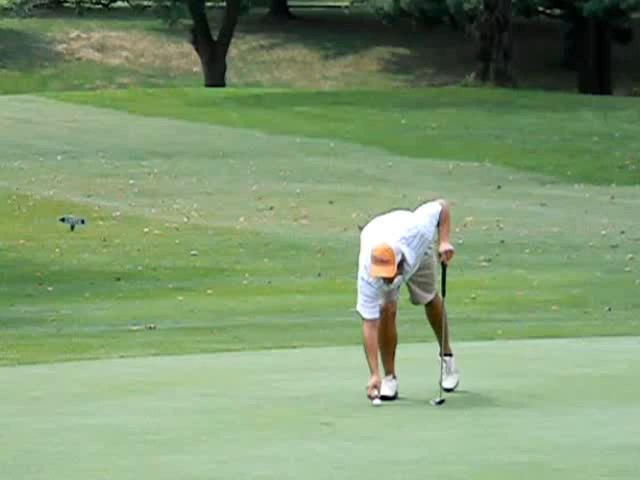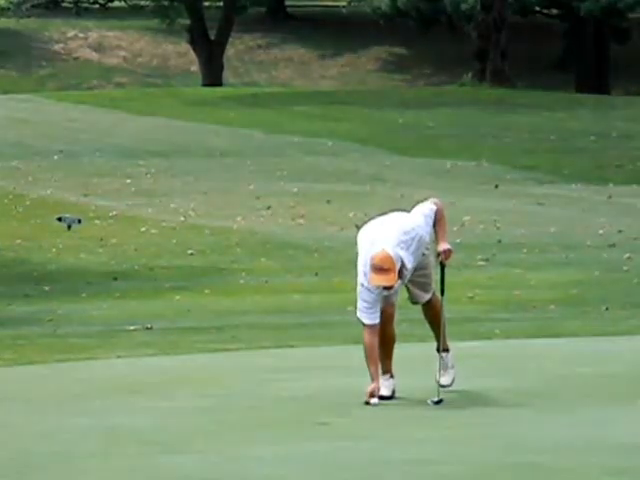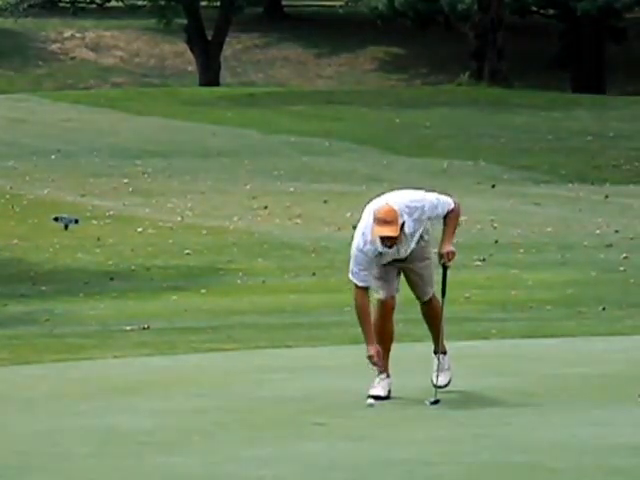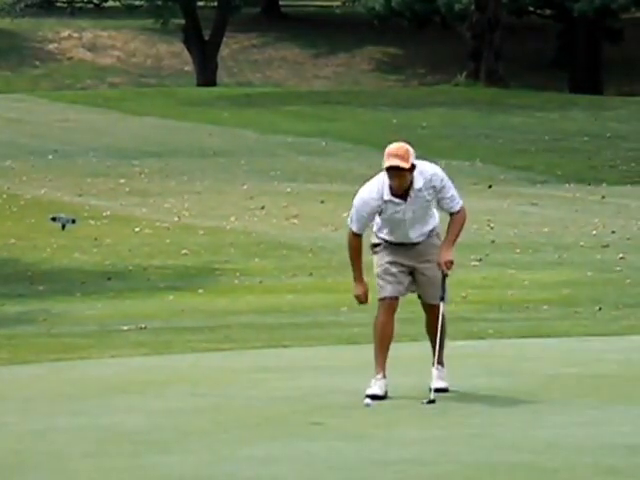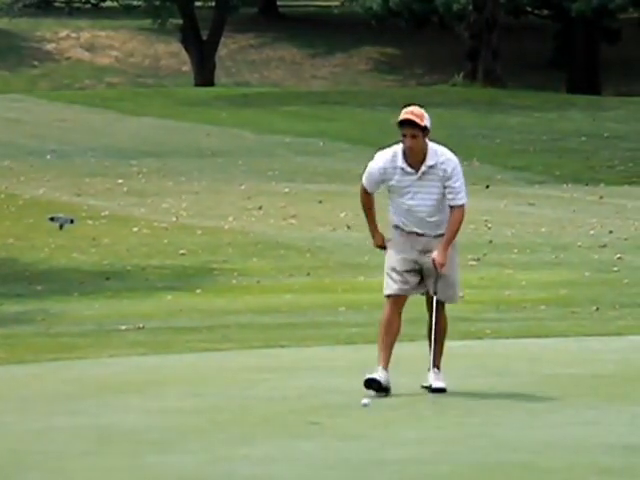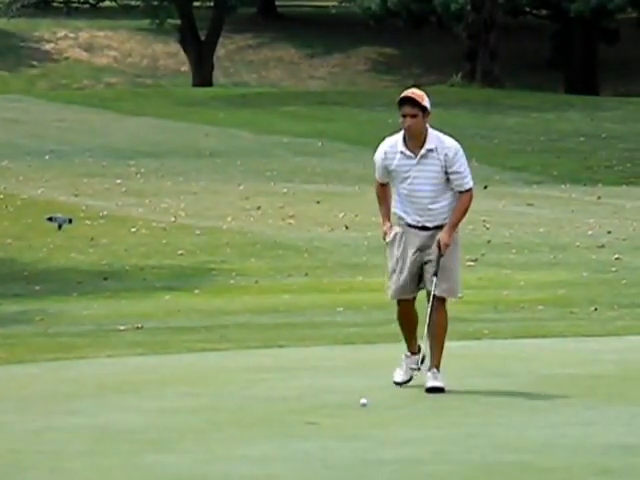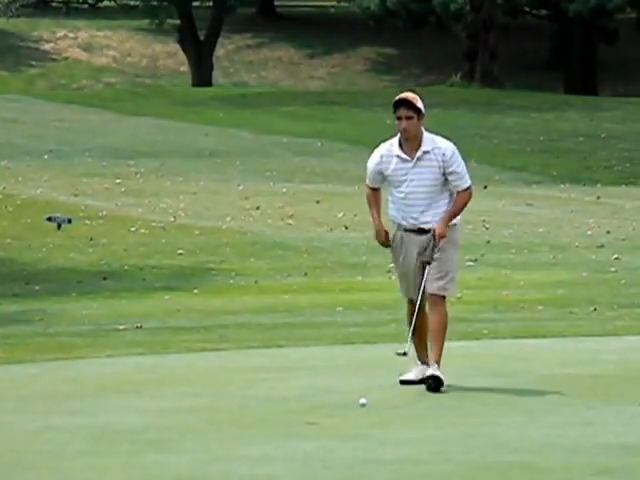
dt=0.3s
person 1, frame 1
left shoulder: (416, 232)
right shoulder: (368, 274)
left elbow: (442, 205)
right elbow: (370, 325)
left wrist: (444, 241)
right wrist: (374, 374)
left hip: (418, 247)
left knee: (431, 300)
right knee: (387, 310)
left ankle: (447, 356)
right ankle: (389, 377)
person 1, frame 2
left shoulder: (412, 233)
right shoulder: (368, 279)
left elbow: (435, 204)
right elbow: (370, 332)
left wrist: (442, 241)
right wrist: (374, 380)
left hip: (414, 247)
left knee: (428, 299)
right knee: (386, 312)
left ankle: (444, 351)
right ankle: (386, 377)
person 1, frame 3
left shoulder: (419, 204)
right shoulder: (364, 244)
left elbow: (454, 206)
right elbow: (361, 291)
left wrist: (446, 243)
right wrist: (370, 342)
left hip: (416, 241)
right hip: (380, 257)
left knee: (427, 298)
right knee: (385, 304)
left ankle: (440, 353)
right ankle: (383, 376)
person 1, frame 4
left shoulder: (433, 176)
right shoulder: (369, 195)
left elbow: (458, 212)
right elbow: (355, 235)
left wrist: (449, 249)
right wrist: (358, 281)
left hip: (427, 242)
right hip: (390, 246)
left knee: (433, 305)
right knee: (387, 304)
left ankle: (438, 366)
right ankle: (379, 376)
person 1, frame 5
left shoulder: (447, 162)
right shoulder: (384, 162)
left elbow: (458, 208)
right elbow: (366, 190)
left wrist: (443, 249)
right wrist: (374, 231)
left hip: (439, 240)
right hip: (403, 238)
left knee: (437, 305)
right knee: (394, 300)
left ankle: (435, 370)
right ankle: (382, 370)
person 1, frame 6
left shoulder: (449, 148)
right shoulder: (387, 149)
left elbow: (466, 192)
left wrist: (449, 230)
right wrist: (386, 221)
left hip: (441, 233)
right hip: (405, 231)
left knee: (438, 301)
right knee: (403, 299)
left ankle: (434, 370)
right ankle: (412, 353)
person 1, frame 7
left shoulder: (444, 150)
right shoulder: (382, 155)
left elbow: (465, 190)
right elbow: (372, 188)
left wrist: (445, 222)
right wrist: (377, 223)
left hip: (440, 234)
right hip: (405, 235)
left knee: (436, 297)
right knee: (414, 300)
left ankle: (435, 366)
right ankle: (422, 363)
